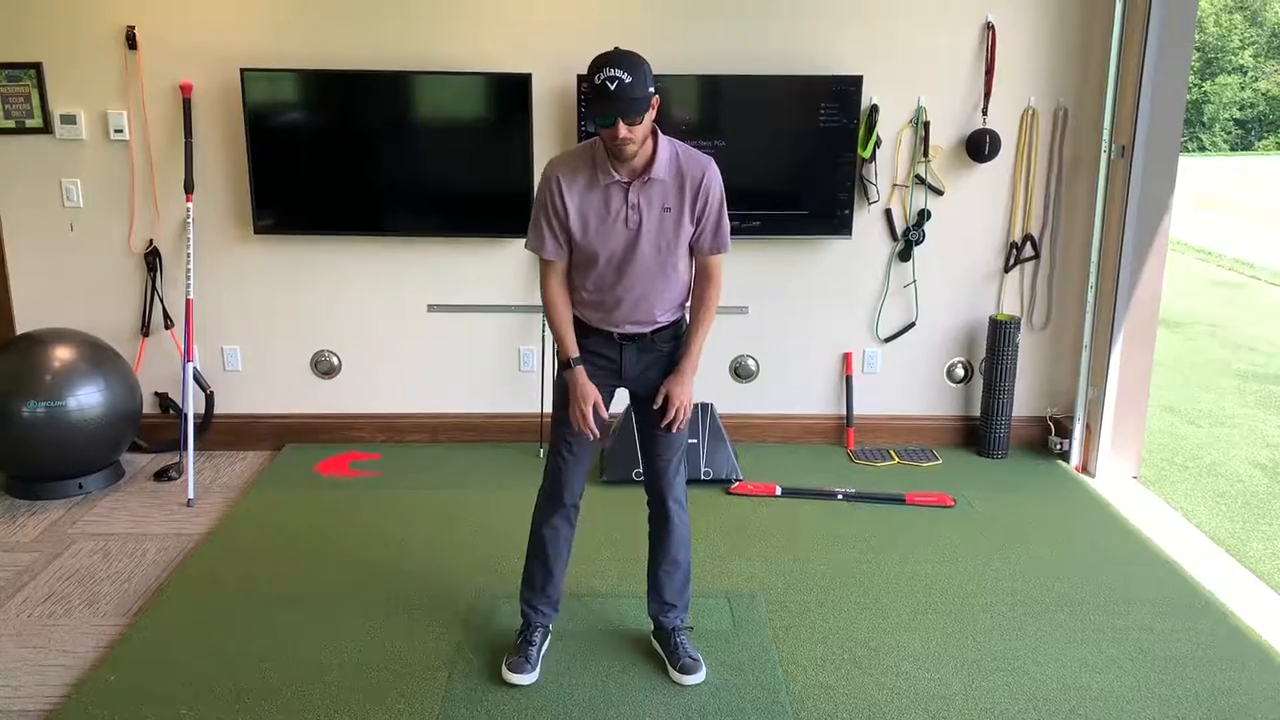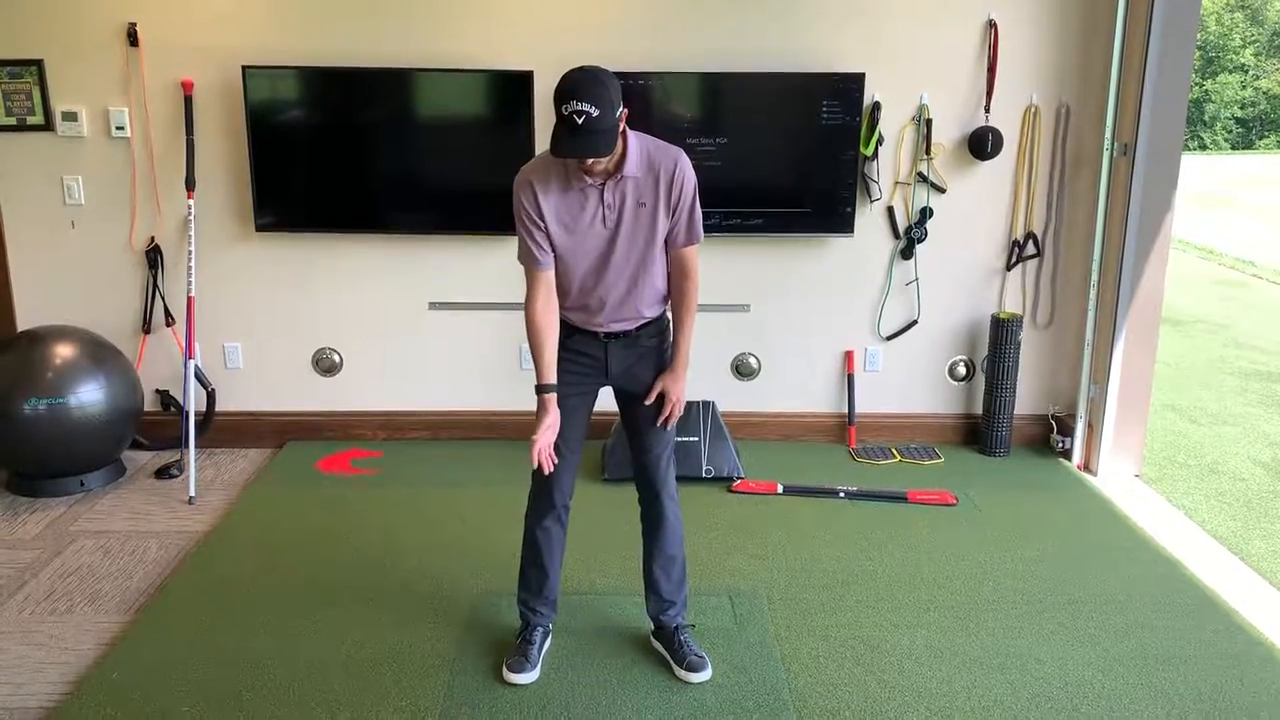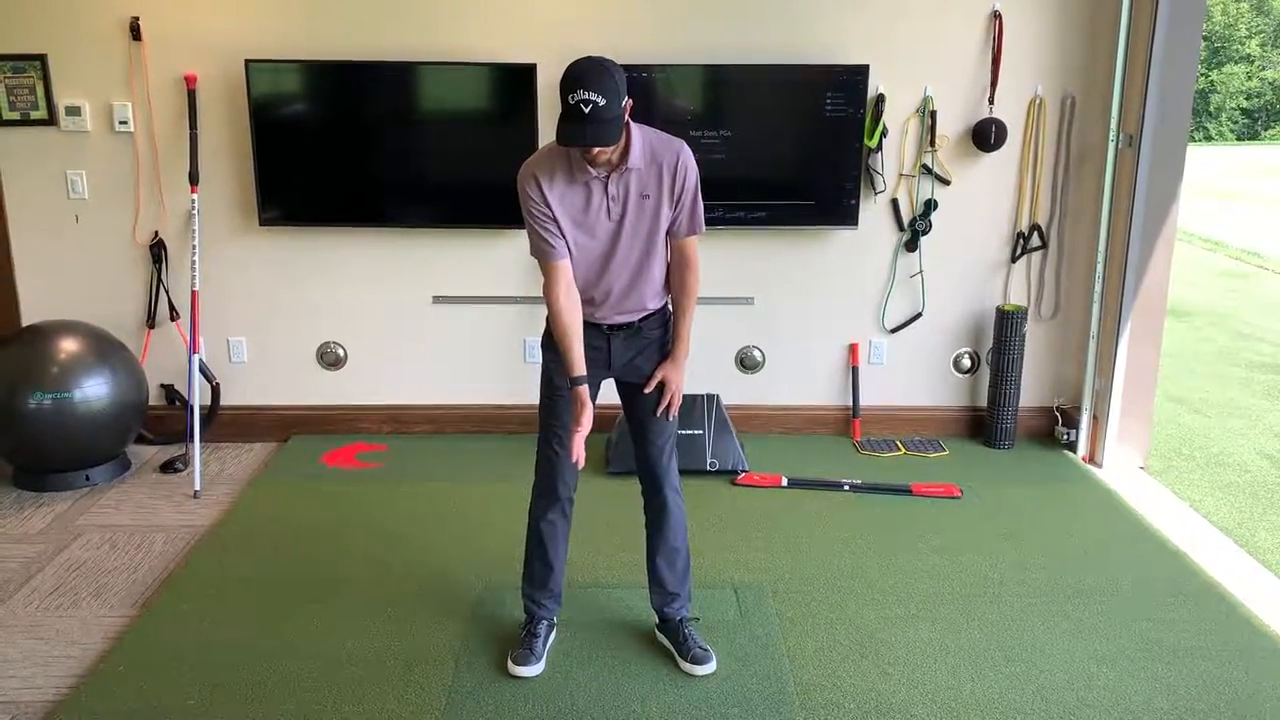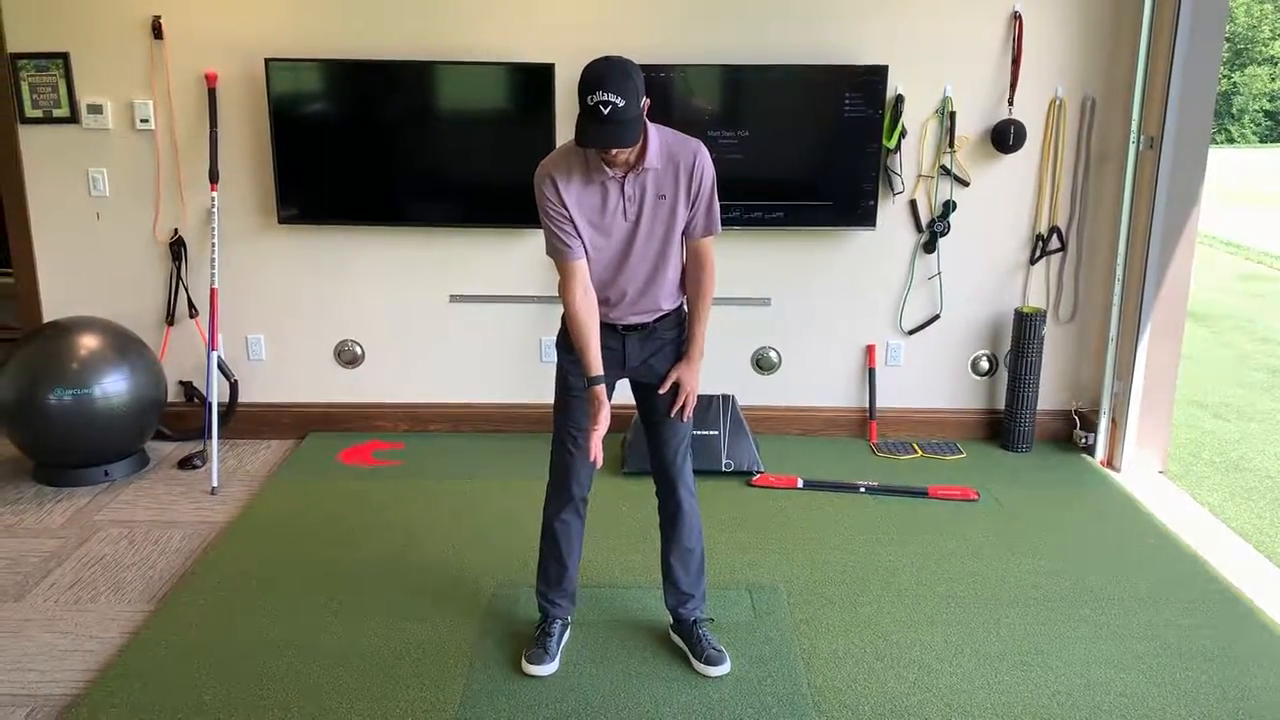
dt=1s
person 1, frame 1
left shoulder: (698, 173)
right shoulder: (562, 175)
left elbow: (709, 275)
right elbow: (554, 275)
left wrist: (687, 370)
right wrist: (573, 368)
left hip: (662, 347)
right hip: (590, 345)
left knee: (667, 494)
right knee: (560, 491)
left ankle: (670, 625)
right ankle: (535, 623)
person 1, frame 2
left shoulder: (671, 168)
right shoulder: (534, 182)
left elbow: (684, 270)
right elbow: (541, 290)
left wrist: (679, 366)
right wrist: (548, 396)
left hip: (645, 342)
right hip: (572, 344)
left knee: (659, 489)
right knee: (549, 492)
left ankle: (669, 623)
right ankle: (535, 625)
person 1, frame 3
left shoulder: (672, 159)
right shoulder: (539, 176)
left elbow: (684, 259)
right elbow: (560, 283)
left wrist: (679, 355)
right wrist: (579, 387)
left hip: (648, 333)
right hip: (574, 335)
left knee: (662, 481)
right knee: (553, 485)
left ankle: (673, 616)
right ankle: (540, 617)
person 1, frame 4
left shoulder: (689, 159)
right shoulder: (556, 175)
left elbow: (700, 259)
right elbow: (576, 282)
left wrist: (695, 355)
right wrist: (595, 386)
left hip: (663, 334)
right hip: (589, 335)
left knee: (677, 482)
right knee: (567, 484)
left ankle: (687, 616)
right ankle: (554, 616)
